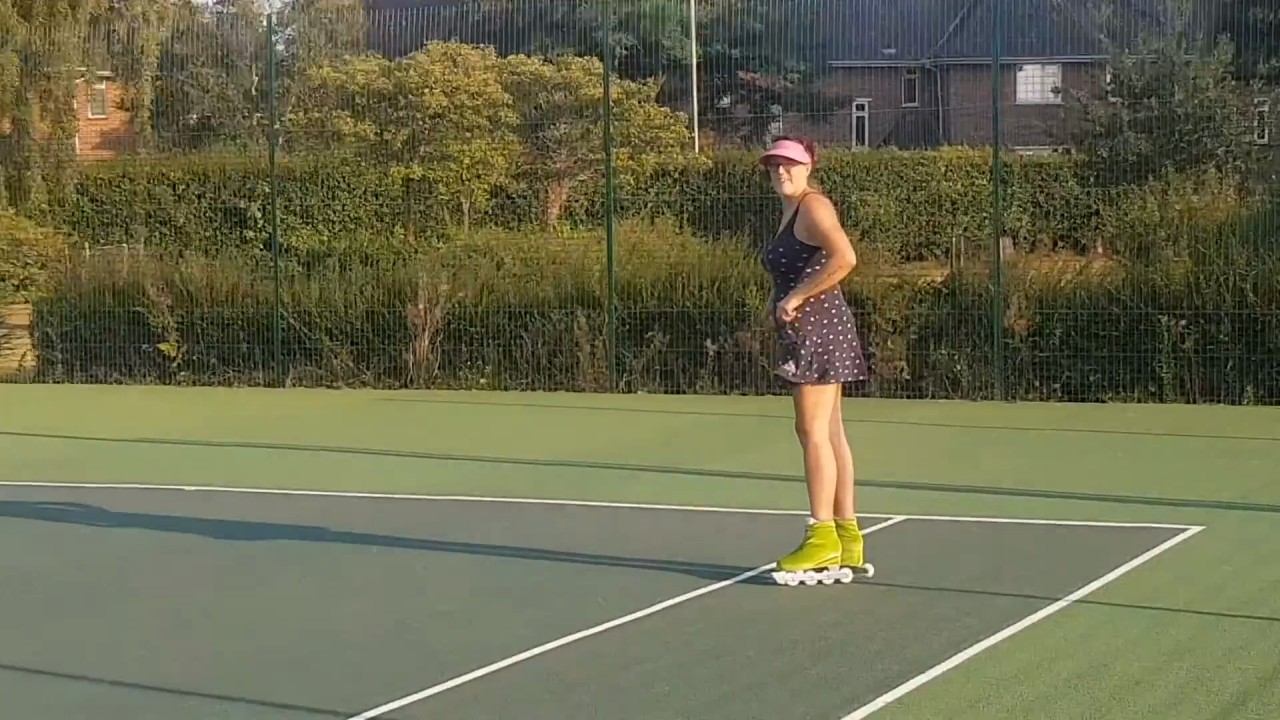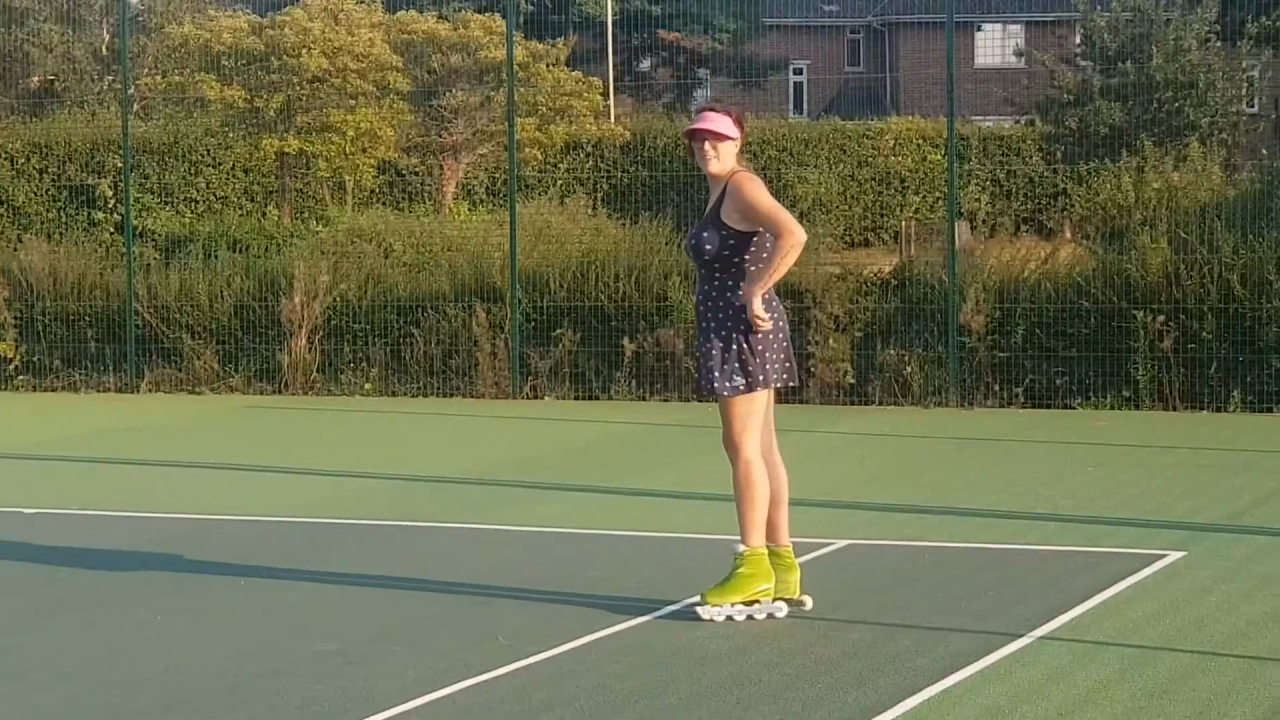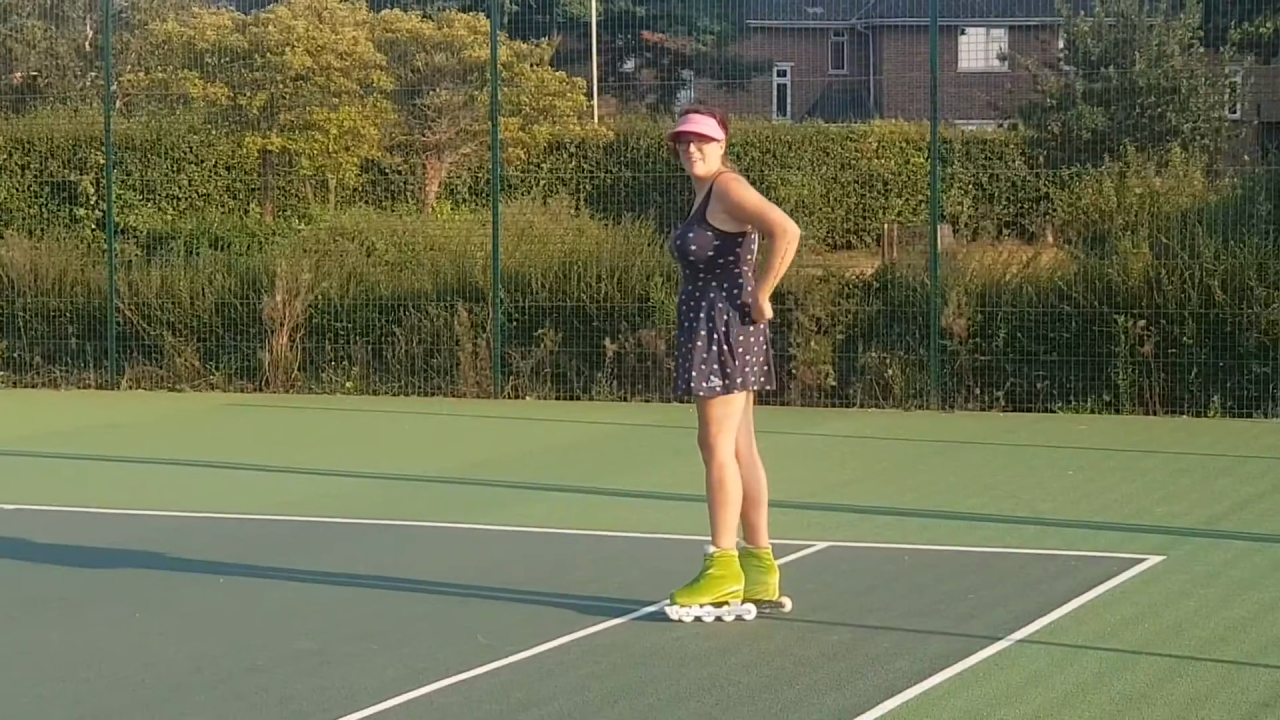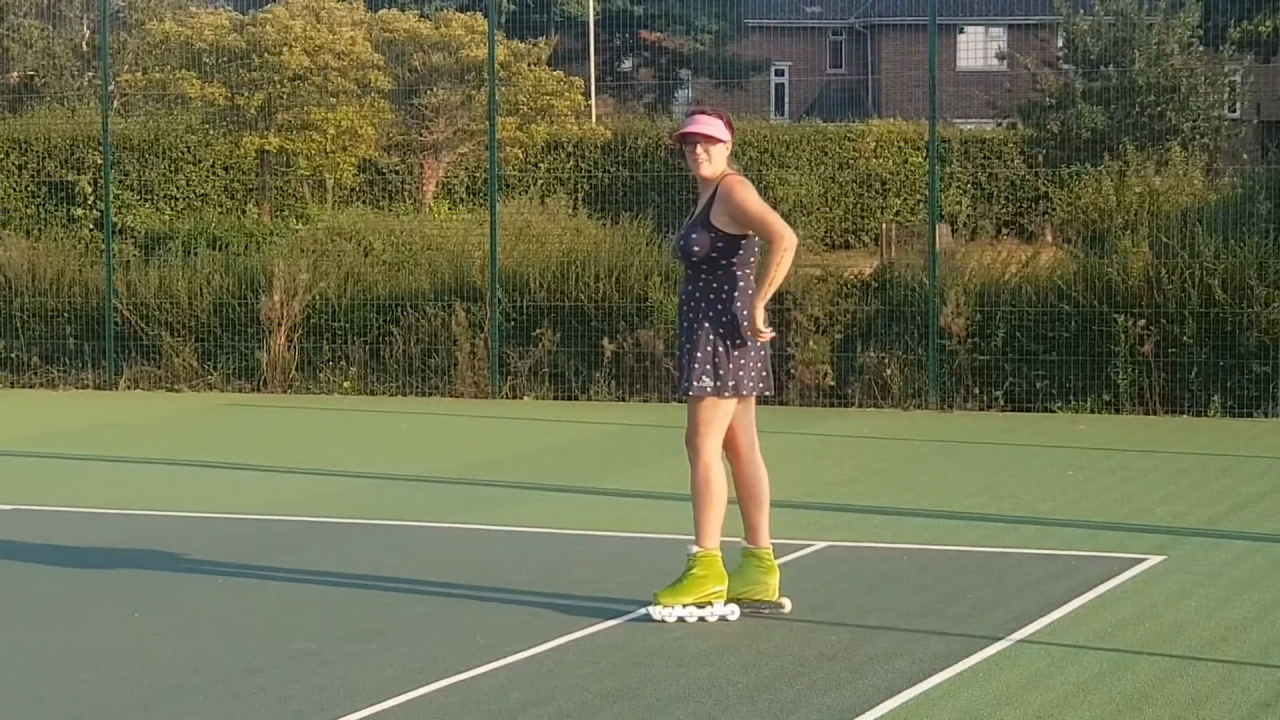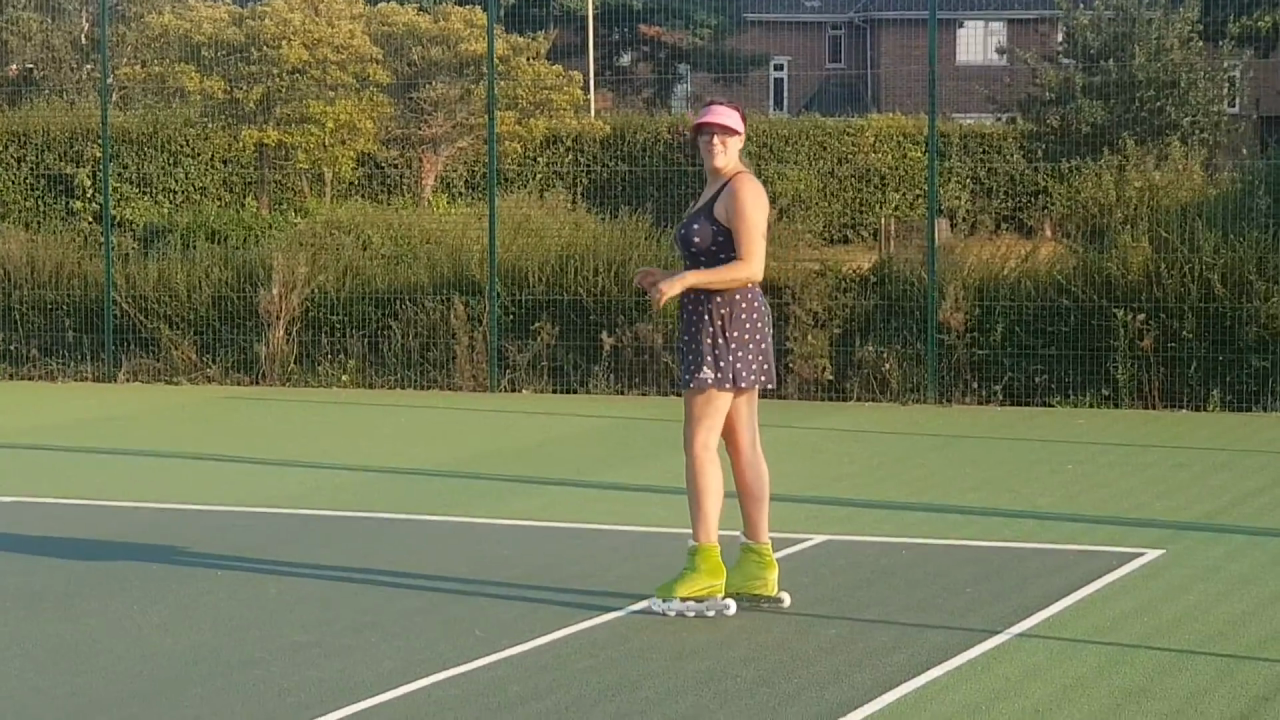
dt=0.3s
person 1, frame 1
left shoulder: (813, 206)
right shoulder: (790, 210)
left elbow: (844, 258)
left wrist: (794, 298)
right wrist: (781, 303)
left hip: (818, 327)
right hip: (807, 331)
left knee: (812, 432)
right knee: (830, 433)
left ankle: (822, 538)
right ankle: (846, 537)
person 1, frame 2
left shoulder: (741, 186)
right shoulder: (719, 190)
left elbow: (793, 234)
left wrist: (755, 294)
left hip: (744, 330)
right hip: (734, 331)
left knee: (742, 446)
right knee: (761, 448)
person 1, frame 3
left shoulder: (728, 187)
right shoulder: (706, 193)
left elbow: (787, 231)
left wrist: (760, 296)
left hip: (724, 327)
right hip: (711, 329)
left knee: (717, 448)
right knee: (739, 449)
person 1, frame 4
left shoulder: (733, 190)
right shoulder: (711, 196)
left elbow: (785, 242)
left wrist: (756, 307)
left hip: (724, 333)
right hip: (716, 332)
left knee: (702, 446)
right knee: (740, 450)
person 1, frame 5
left shoulder: (741, 188)
right shoulder: (714, 189)
left elbow: (751, 267)
left wrist: (681, 281)
right wrist: (670, 280)
left hip: (726, 325)
right hip: (718, 326)
left knee: (700, 441)
right knee: (742, 444)
